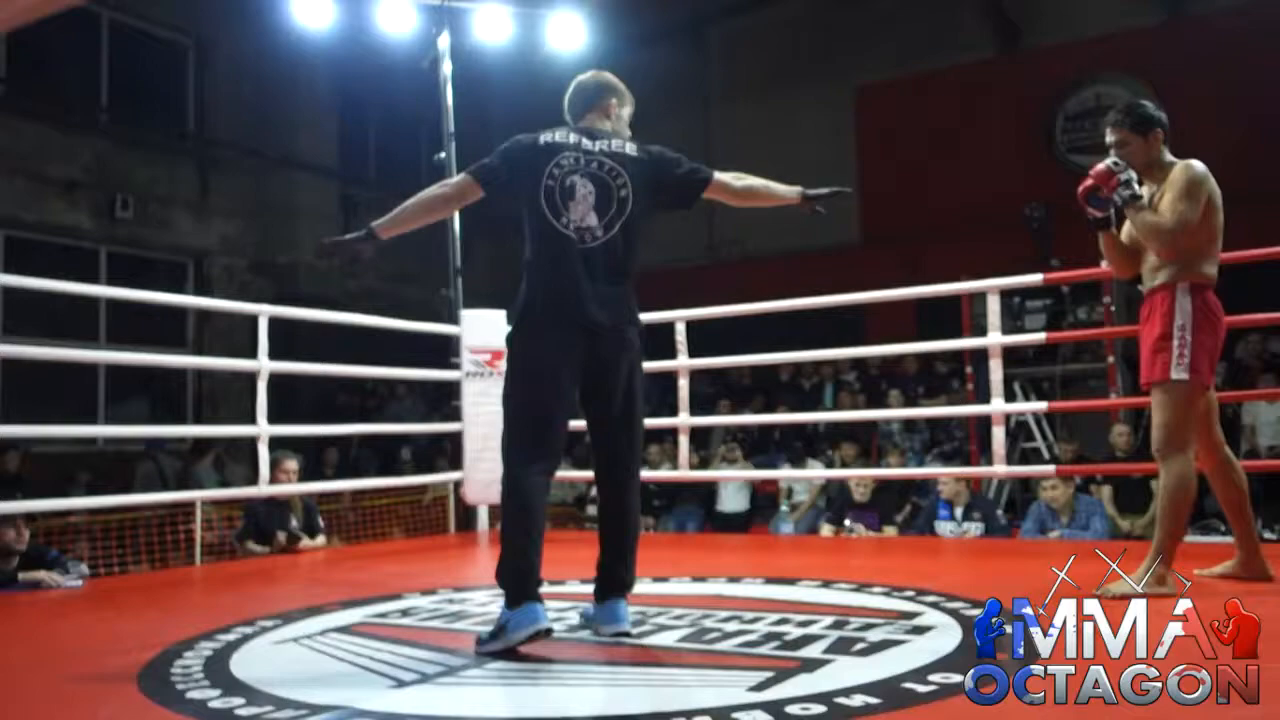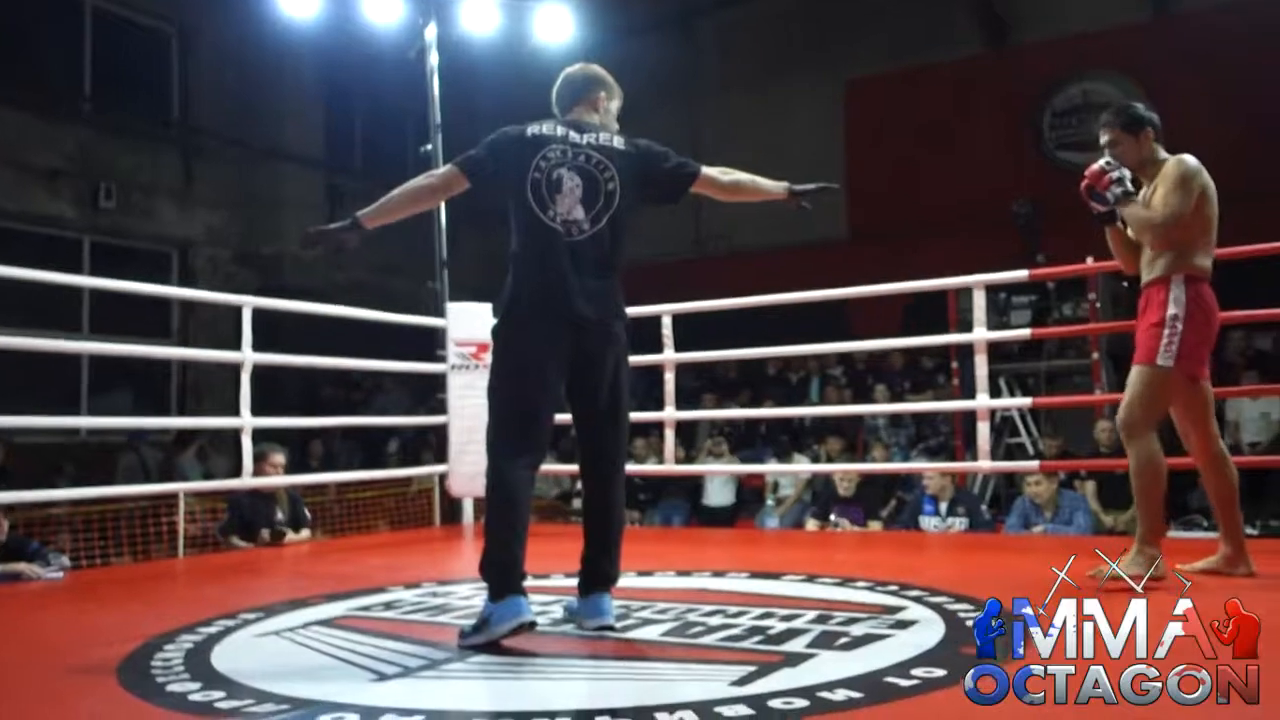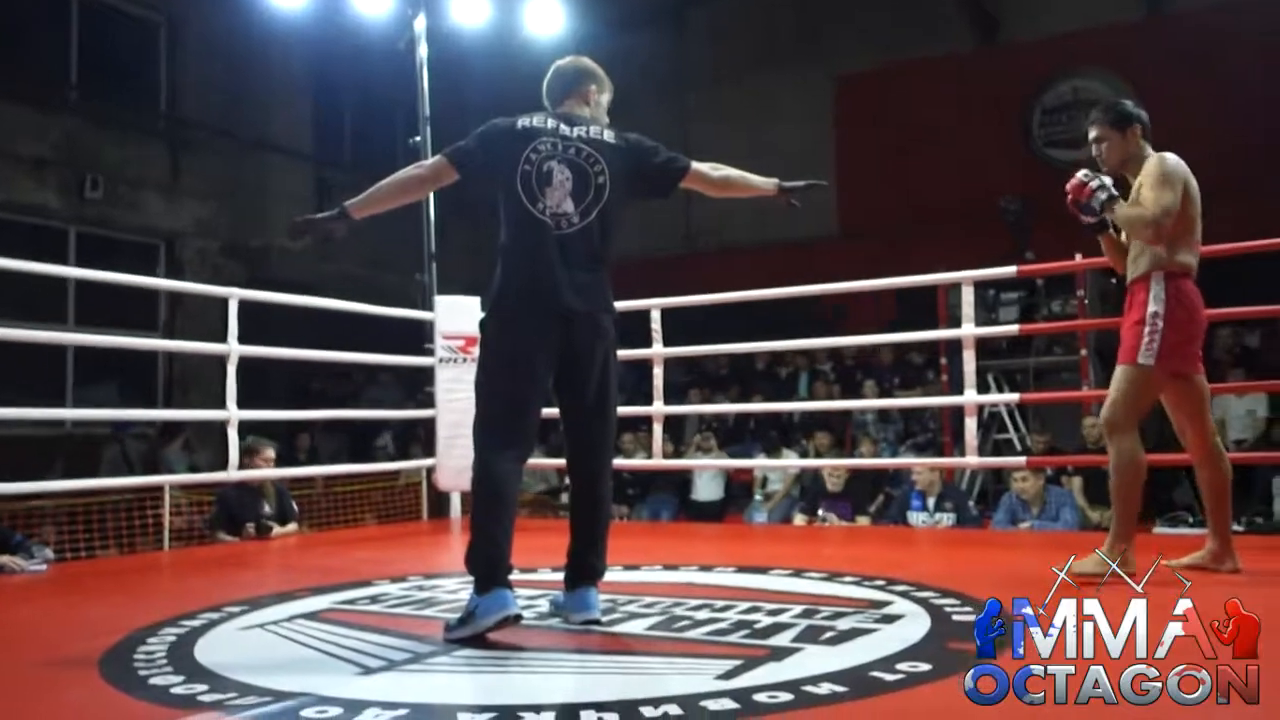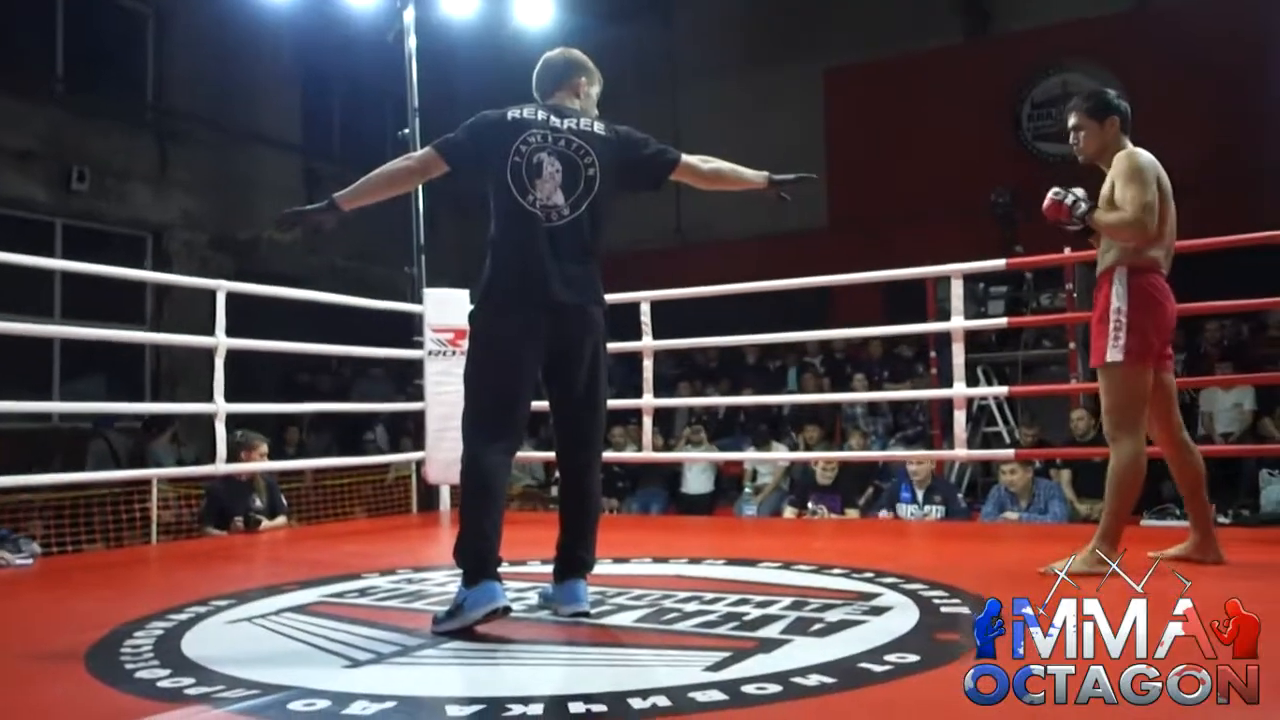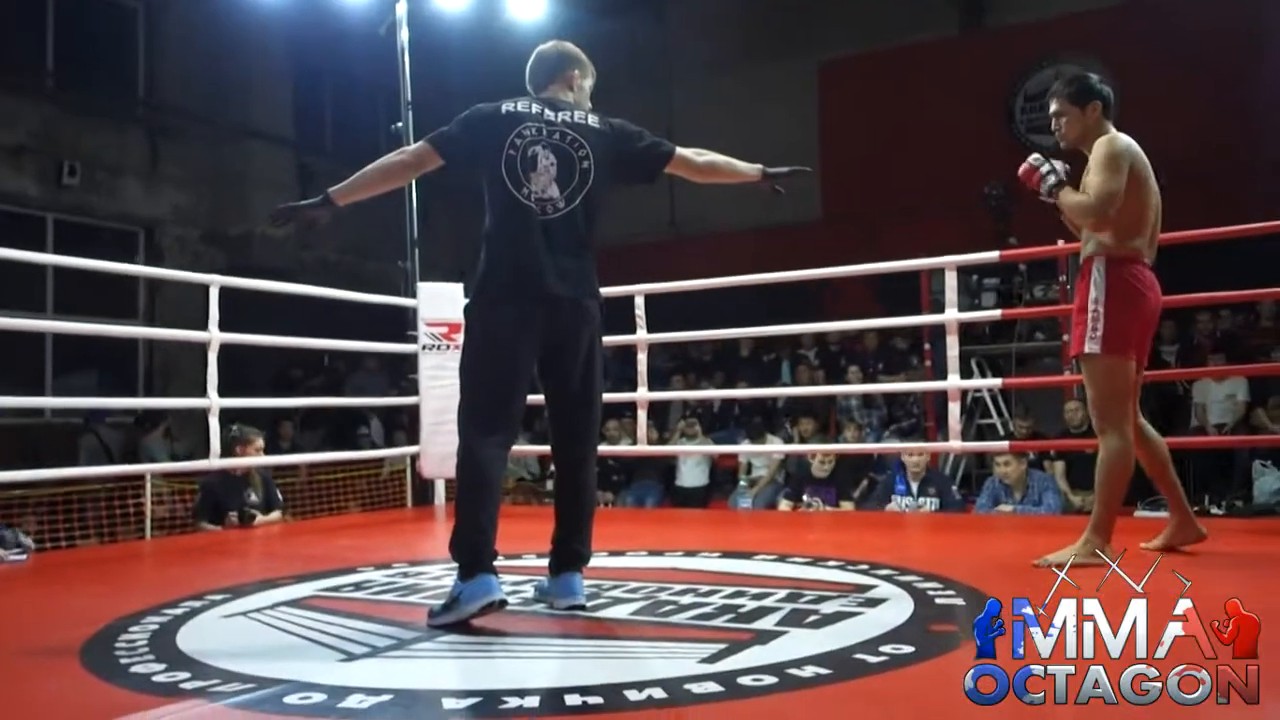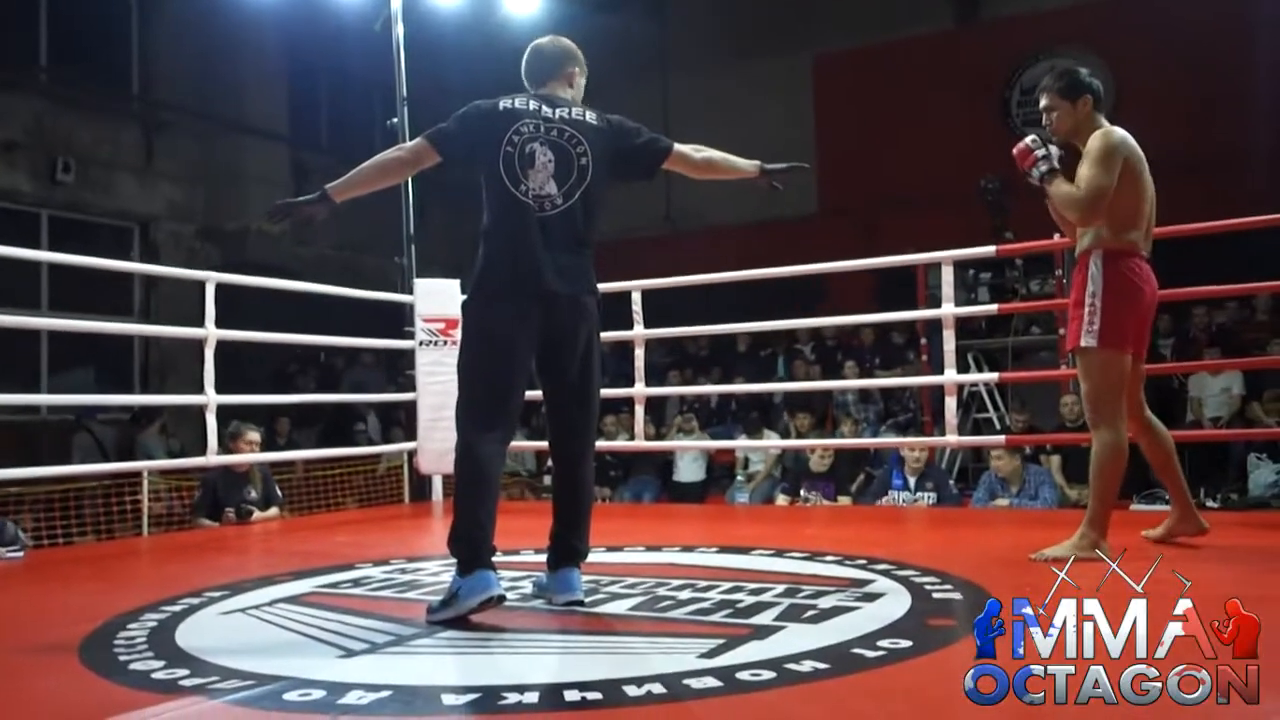
dt=0.2s
person 1, frame 1
left shoulder: (529, 150)
right shoulder: (644, 161)
left elbow: (449, 194)
right elbow: (736, 188)
left wrist: (372, 235)
right wrist: (802, 195)
left hip: (546, 327)
right hip: (613, 330)
left knee: (530, 461)
right knee: (619, 466)
left ankle: (523, 603)
right ankle: (612, 600)
person 1, frame 2
left shoulder: (516, 142)
right shoulder: (632, 154)
left elbow: (436, 185)
right elbow: (722, 182)
left wrist: (356, 224)
right wrist: (789, 191)
left hip: (532, 320)
right hip: (599, 323)
left knee: (514, 454)
right knee: (604, 460)
left ankle: (506, 596)
right ankle: (596, 594)
person 1, frame 3
left shoulder: (506, 135)
right shoulder: (622, 149)
left elbow: (424, 176)
right elbow: (712, 178)
left wrist: (345, 214)
right wrist: (778, 187)
left hip: (520, 313)
right hip: (588, 317)
left knee: (501, 446)
right knee: (591, 454)
left ankle: (492, 589)
right ankle: (583, 588)
person 1, frame 4
left shoulder: (497, 126)
right shoulder: (613, 141)
left elbow: (413, 167)
right elbow: (701, 170)
left wrist: (334, 205)
right wrist: (768, 181)
left hip: (510, 305)
right hip: (578, 310)
left knee: (490, 439)
right knee: (580, 447)
left ankle: (481, 581)
right ankle: (572, 580)
person 1, frame 5
left shoulder: (490, 120)
right shoulder: (606, 133)
left elbow: (408, 161)
right elbow: (695, 163)
left wrist: (328, 200)
right wrist: (763, 173)
left hip: (505, 298)
right hip: (574, 302)
left knee: (486, 432)
right knee: (576, 440)
left ankle: (477, 575)
right ankle: (568, 573)
person 1, frame 6
left shoulder: (487, 117)
right shoulder: (605, 129)
left elbow: (406, 158)
right elbow: (693, 160)
left wrist: (325, 197)
right wrist: (760, 170)
left hip: (502, 295)
right hip: (572, 299)
left knee: (484, 428)
right knee: (573, 436)
left ankle: (475, 571)
right ankle: (566, 569)
person 2, frame 1
left shoulder: (1189, 174)
right shoulder: (1146, 191)
left elbow: (1168, 240)
right elbow: (1124, 266)
left wrist: (1128, 198)
right wrist: (1103, 216)
left hip: (1183, 310)
right hip: (1161, 314)
left knee: (1170, 445)
right knee: (1209, 446)
left ankle: (1157, 569)
right ankle: (1249, 557)
person 2, frame 2
left shoulder: (1182, 168)
right shoulder: (1150, 186)
left elbow: (1160, 233)
right elbow: (1132, 261)
left wrist: (1121, 193)
right wrist: (1107, 211)
left hip: (1179, 303)
right hip: (1163, 307)
left knee: (1134, 422)
right knee: (1203, 440)
left ankle: (1147, 549)
right ankle: (1233, 552)
person 2, frame 3
left shoulder: (1162, 166)
right shoulder: (1145, 182)
left elbow: (1155, 228)
right elbow: (1127, 262)
left wrist: (1108, 199)
right wrist: (1098, 221)
left hip: (1162, 301)
right hip: (1162, 306)
left knee: (1117, 421)
right knee: (1199, 437)
left ankle: (1119, 548)
right ankle: (1220, 549)
person 2, frame 4
left shoulder: (1131, 160)
right shoulder: (1127, 171)
left elbow: (1141, 228)
left wrist: (1085, 211)
right wrist: (1085, 224)
left hip: (1129, 296)
right hip: (1144, 297)
left knee: (1123, 430)
right knee: (1168, 430)
left ankle: (1104, 550)
right ankle: (1203, 539)
person 2, frame 5
left shoulder: (1111, 147)
right shoulder: (1121, 154)
left elbow: (1098, 214)
left wrist: (1055, 186)
right wrist: (1060, 194)
left hip: (1111, 284)
right hip: (1133, 283)
left knee: (1110, 422)
right knee: (1127, 420)
left ankle: (1096, 542)
right ankle: (1182, 520)
person 2, frame 6
left shoulder: (1107, 140)
right shoulder: (1113, 149)
left elbow: (1083, 210)
right elbow: (1079, 227)
left wrist: (1045, 172)
right wrist: (1047, 180)
left hip: (1108, 277)
right hip: (1129, 276)
left knee: (1103, 415)
right knee: (1131, 410)
left ankle: (1092, 536)
right ankle: (1184, 512)
